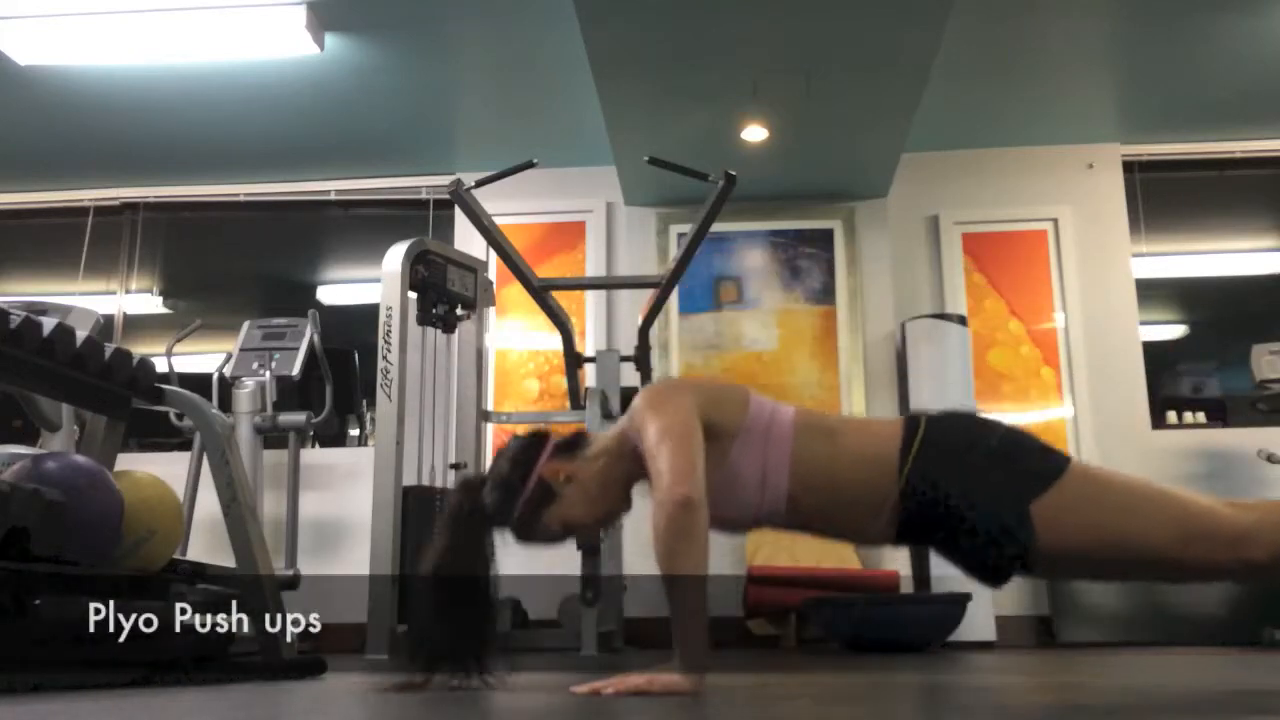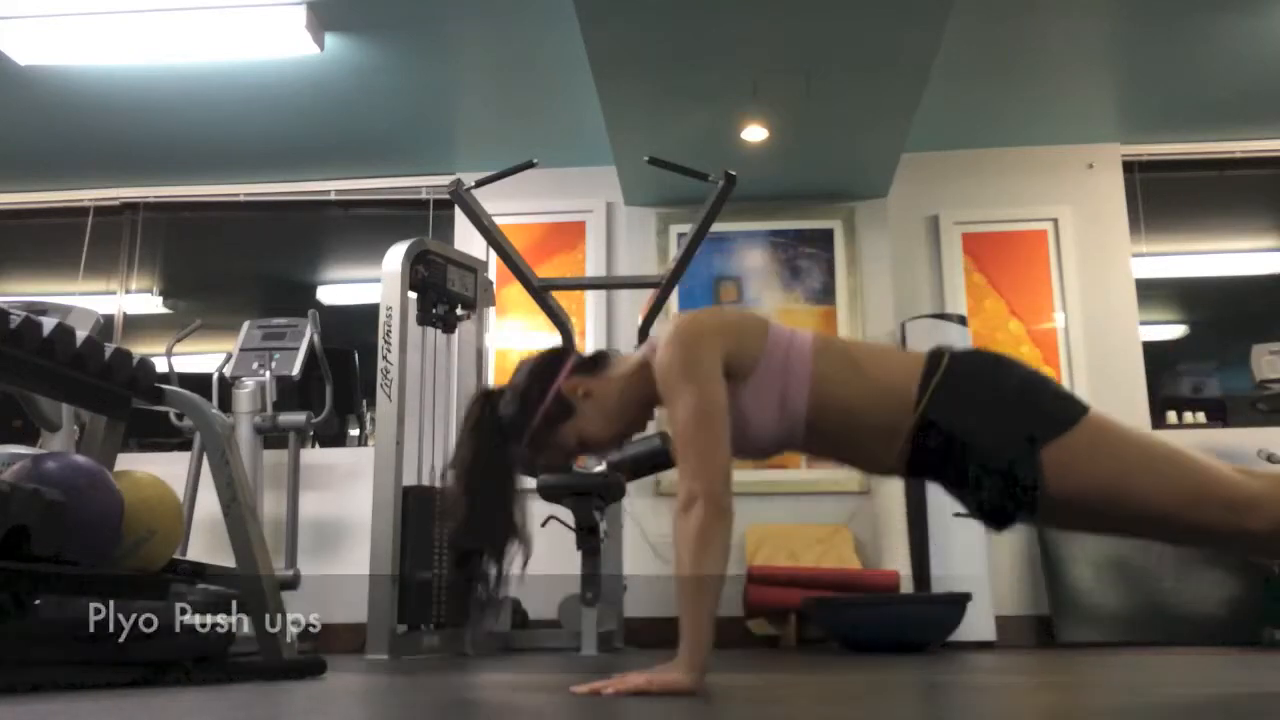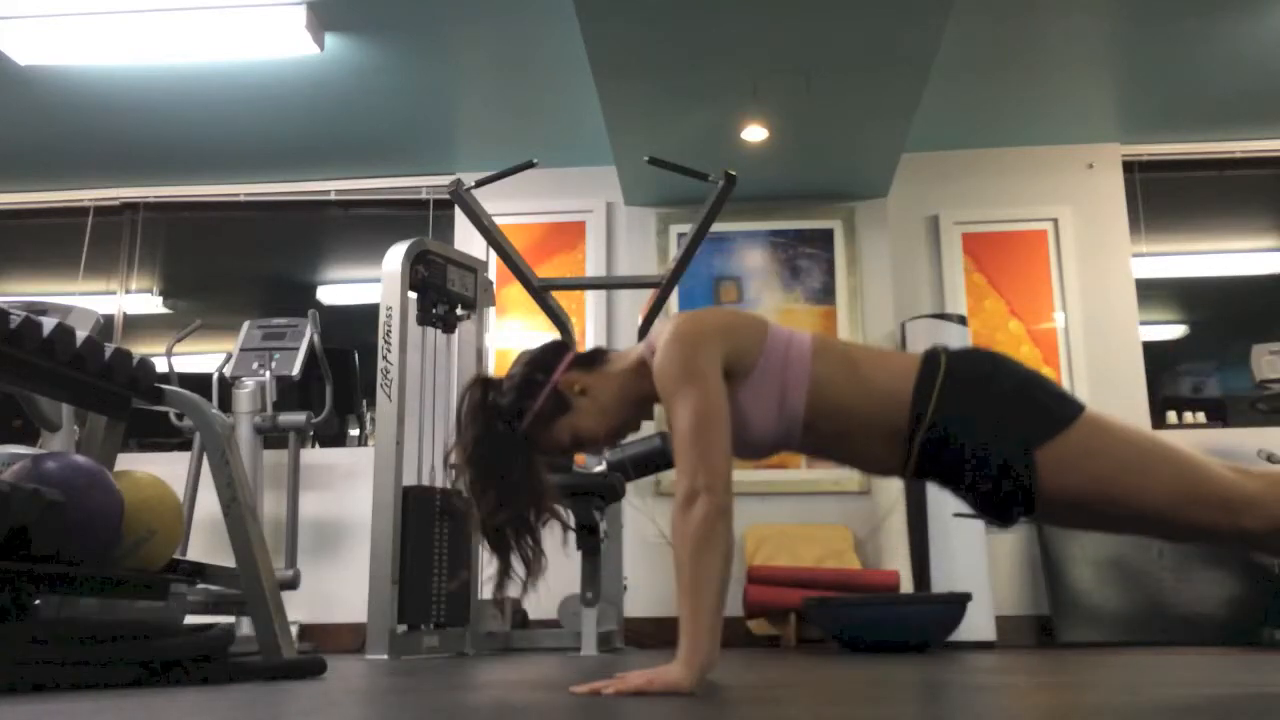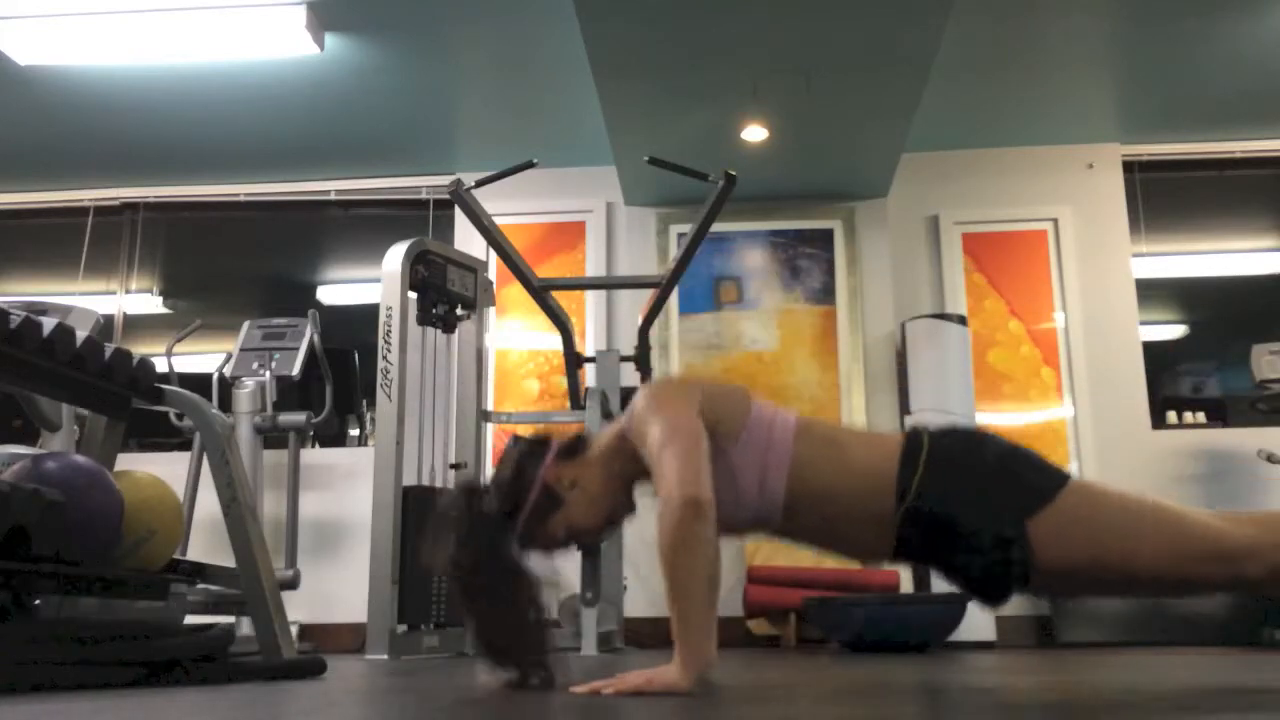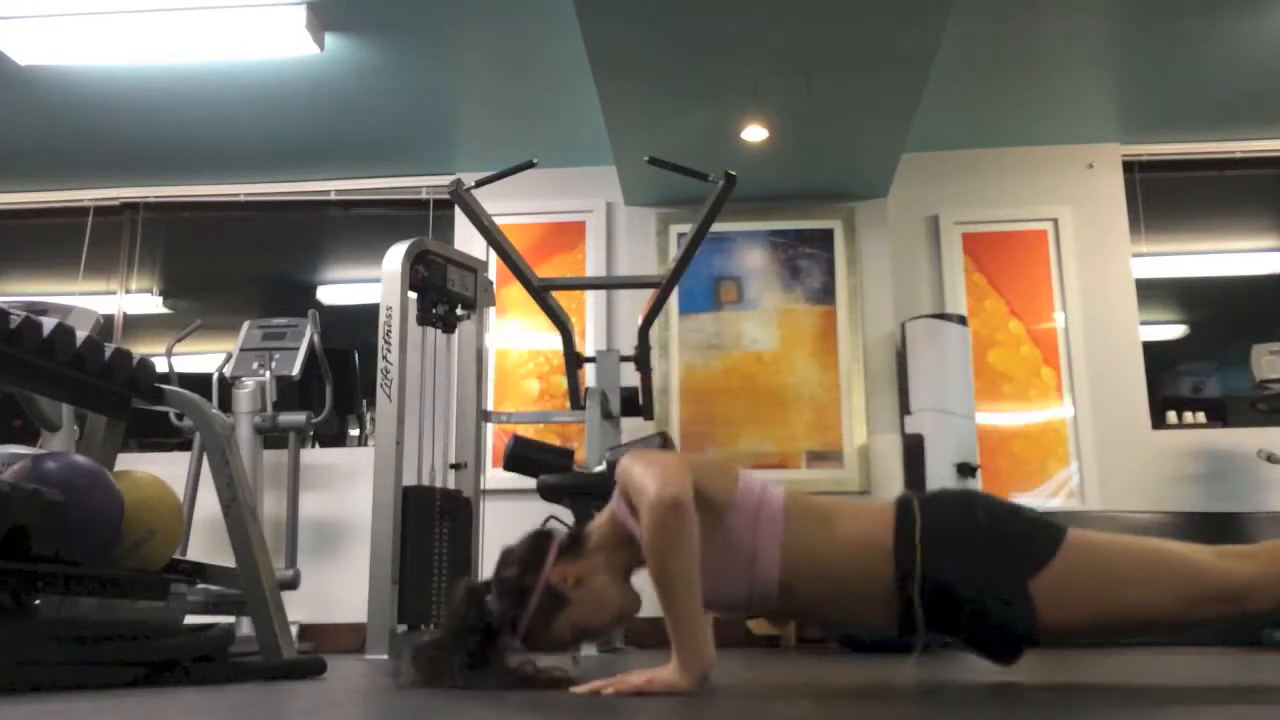
dt=0.2s
person 1, frame 1
left shoulder: (656, 412)
right shoulder: (651, 451)
left elbow: (681, 500)
left wrist: (686, 665)
left hip: (955, 479)
right hip: (932, 496)
person 1, frame 2
left shoulder: (681, 349)
right shoulder: (671, 382)
left elbow: (706, 502)
right elbow: (705, 505)
left wrist: (689, 664)
right wrist: (688, 649)
left hip: (975, 416)
right hip: (949, 433)
person 1, frame 3
left shoulder: (685, 346)
right shoulder: (669, 379)
left elbow: (703, 504)
right elbow: (702, 507)
left wrist: (690, 664)
right wrist: (696, 649)
left hip: (974, 416)
right hip: (951, 435)
person 1, frame 4
left shoulder: (658, 407)
right shoulder: (653, 446)
left elbow: (689, 508)
right elbow: (693, 523)
left wrist: (688, 664)
left hip: (957, 494)
right hip: (935, 510)
person 1, frame 5
left shoulder: (641, 475)
right shoulder: (634, 531)
left elbow: (668, 512)
left wrist: (687, 662)
left hip: (949, 560)
right hip: (930, 566)
